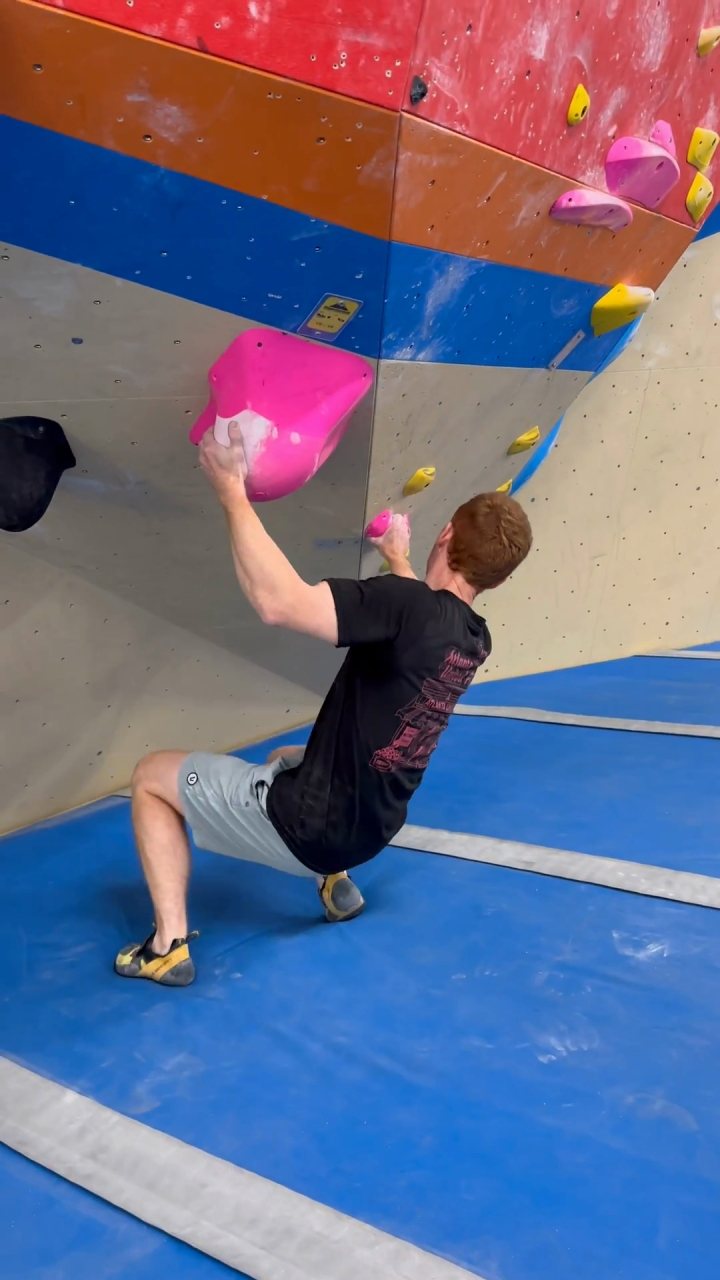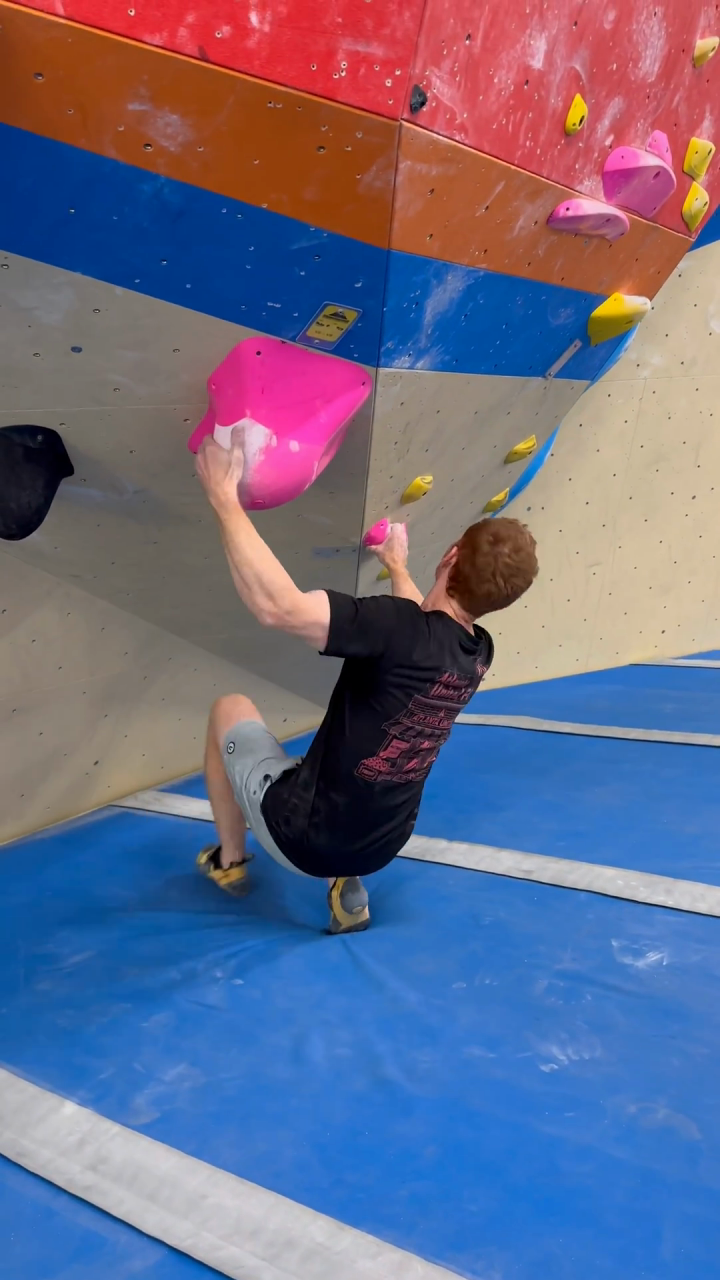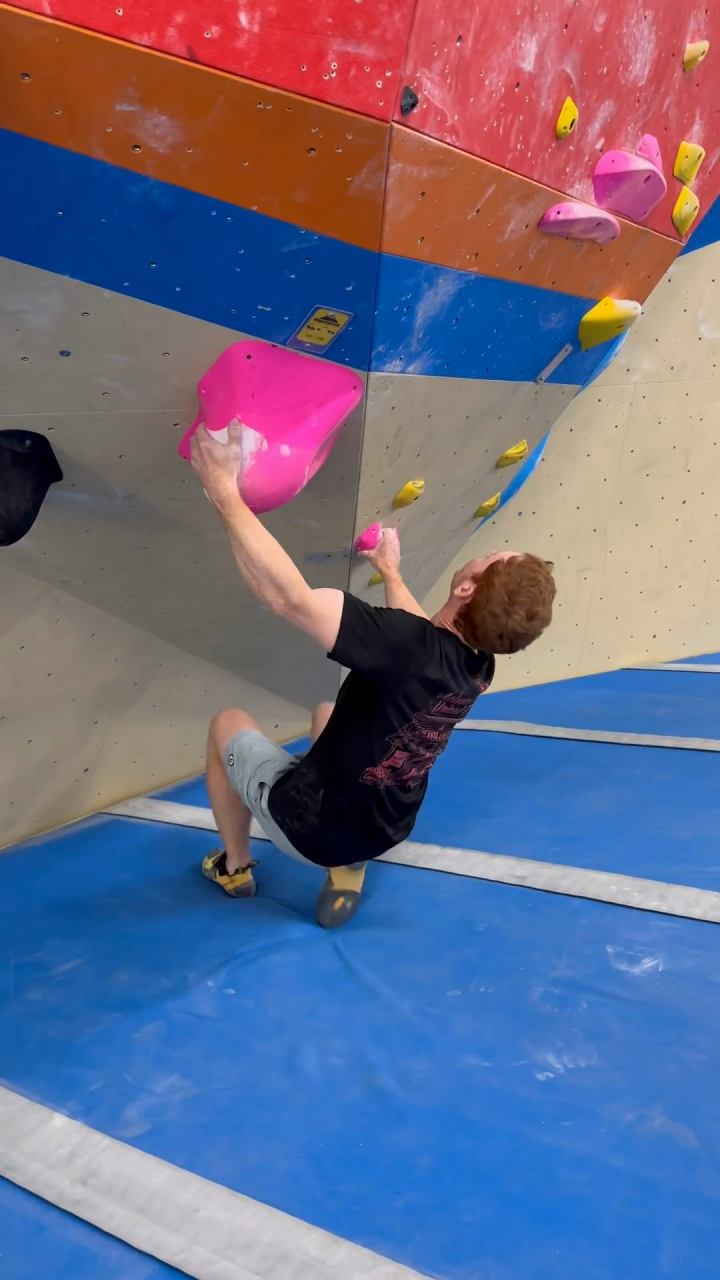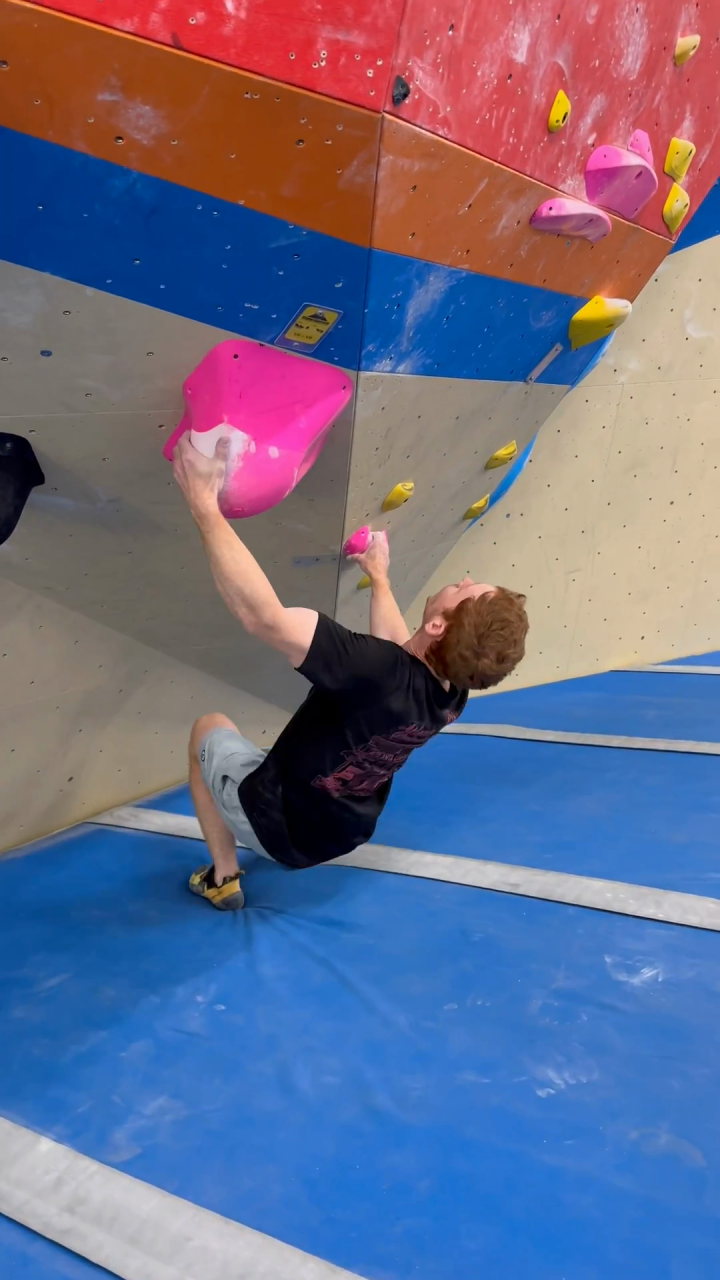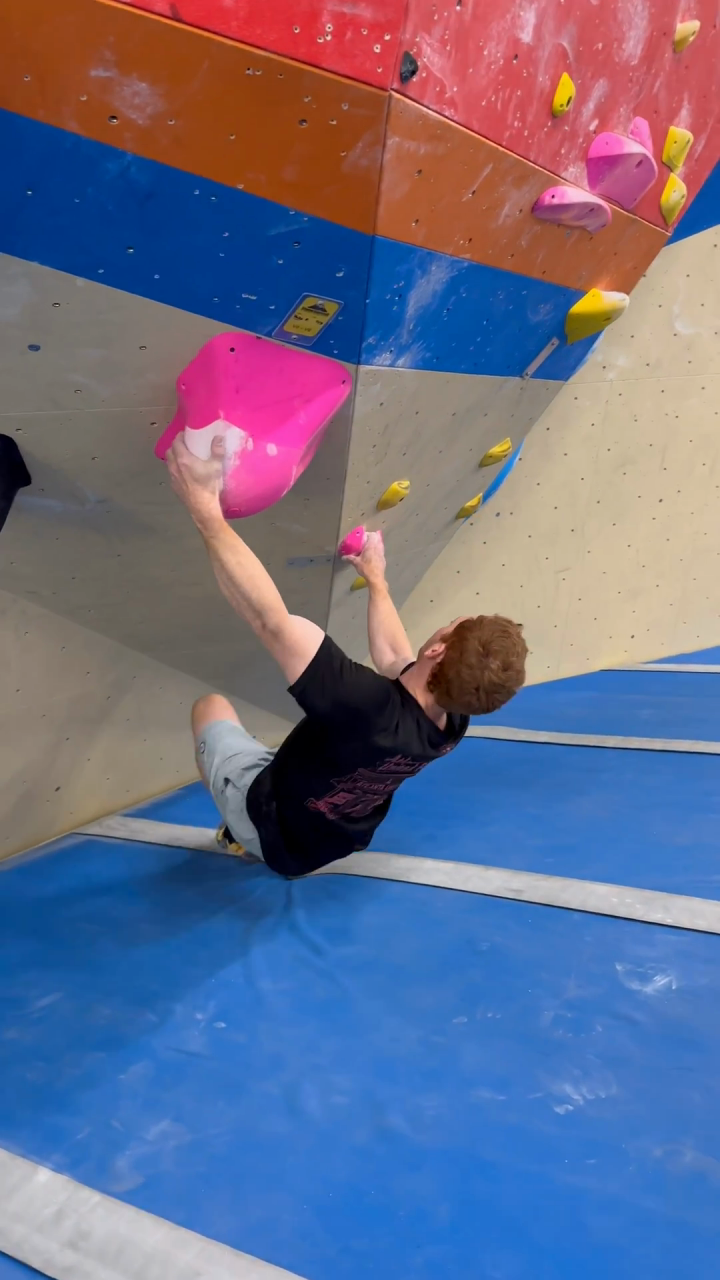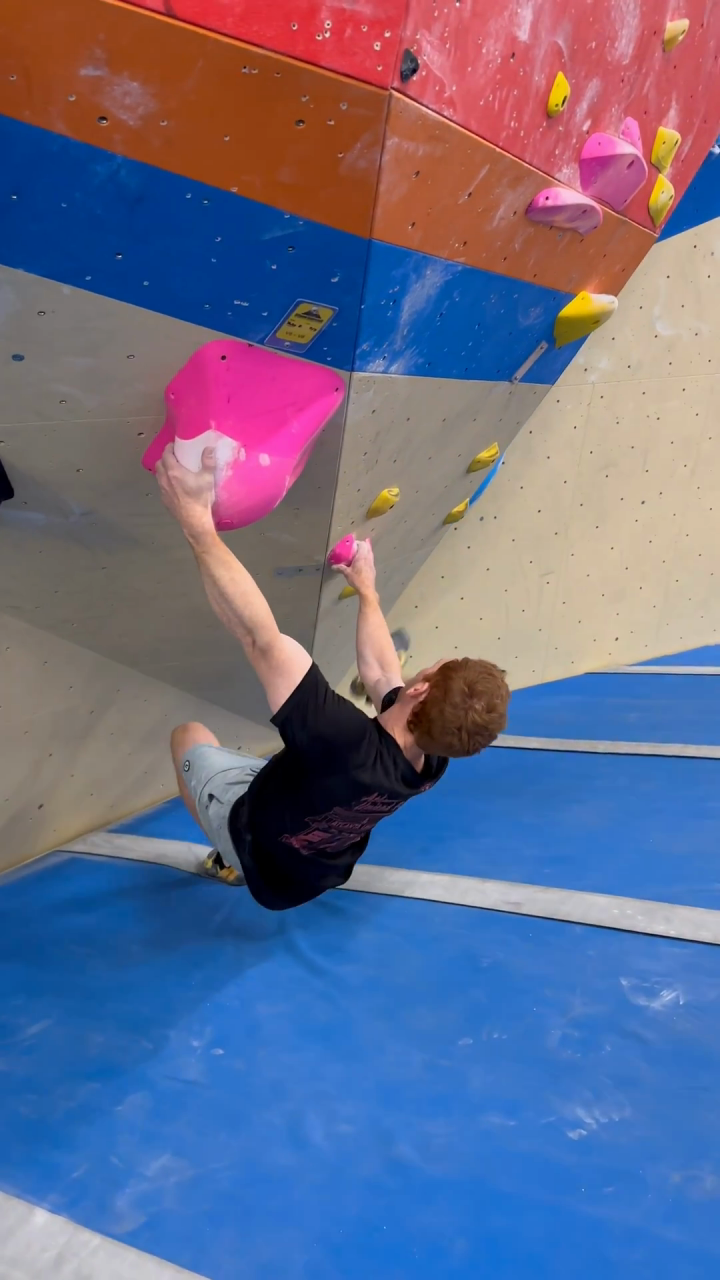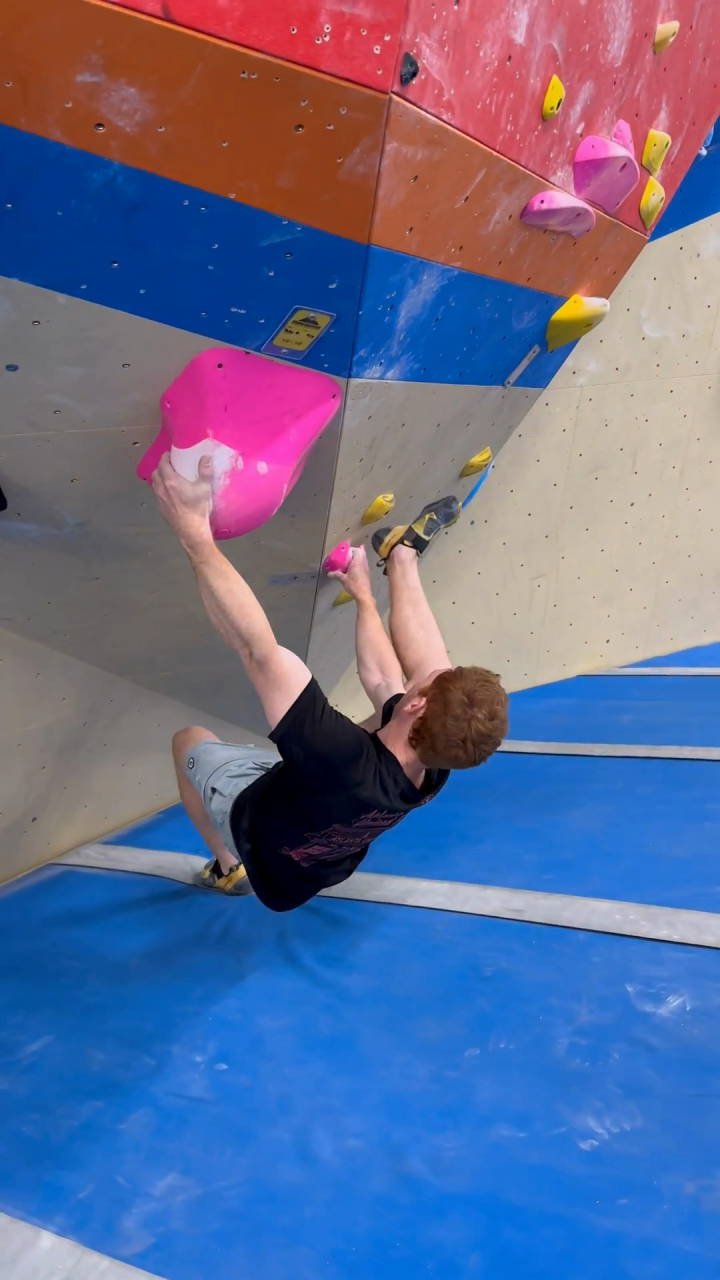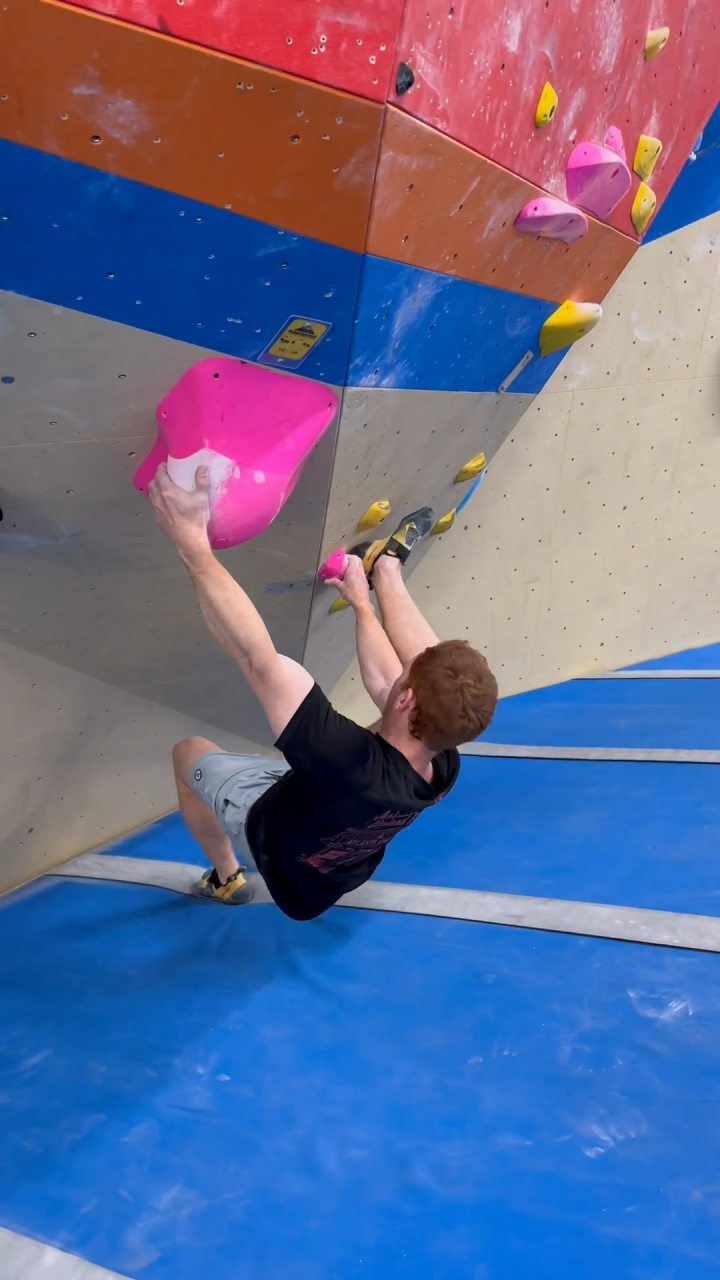
dt=0.3s
person 1, frame 1
left shoulder: (405, 605)
right shoulder: (474, 641)
left elbow: (278, 603)
left wrist: (232, 491)
right wrist: (398, 562)
left hip: (308, 827)
right hip: (365, 830)
left knee: (152, 774)
right knee: (287, 760)
left ankle: (169, 944)
right ankle: (335, 880)
person 1, frame 2
left shoulder: (397, 628)
right shoulder: (478, 653)
left elbow: (275, 604)
left wrist: (223, 495)
right wrist: (398, 569)
left hip: (303, 836)
right hip: (380, 846)
left knee: (231, 709)
left ankle: (232, 862)
right ankle: (352, 893)
person 1, frame 3
left shoulder: (403, 643)
right shoulder: (479, 668)
left elbow: (290, 597)
left wrist: (225, 492)
right wrist: (390, 573)
left hip: (310, 828)
right hip: (383, 830)
left knee: (227, 725)
right knee: (328, 713)
left ankle: (235, 866)
right ankle: (346, 870)
person 1, frame 4
left shoulder: (373, 670)
right shoulder: (453, 696)
left elbow: (262, 614)
left wrist: (204, 505)
right wrist: (378, 577)
left hip: (275, 822)
right hip: (341, 832)
left knee: (210, 727)
left ankle: (223, 879)
person 1, frame 5
left shoulder: (367, 705)
right shoulder: (452, 725)
left elbow: (271, 620)
right elbow: (394, 658)
left wrist: (205, 509)
right wrist: (376, 579)
left hip: (274, 832)
right hip: (334, 839)
left knee: (211, 709)
left ankle: (240, 841)
person 1, frame 6
left shoulder: (342, 741)
right shoulder: (434, 761)
left elbow: (261, 638)
right elbow: (381, 674)
left wrist: (197, 525)
right wrist: (366, 591)
left hip: (261, 856)
right hip: (326, 864)
left knee: (188, 736)
left ankle: (227, 862)
right ankle: (371, 699)
person 1, frame 7
left shoulder: (341, 758)
right shoulder: (433, 771)
left elbow: (260, 652)
right elbow: (380, 677)
left wrist: (195, 534)
right wrist: (363, 597)
left hip: (258, 826)
left knee: (189, 740)
left ankle: (227, 869)
right ankle: (403, 555)
person 1, frame 8
left shoulder: (346, 757)
right shoulder: (444, 769)
left elbow: (258, 659)
right elbow: (384, 682)
left wrist: (192, 544)
right wrist: (361, 605)
left hip: (274, 832)
left knee: (189, 752)
left ankle: (226, 879)
right ankle: (386, 566)
